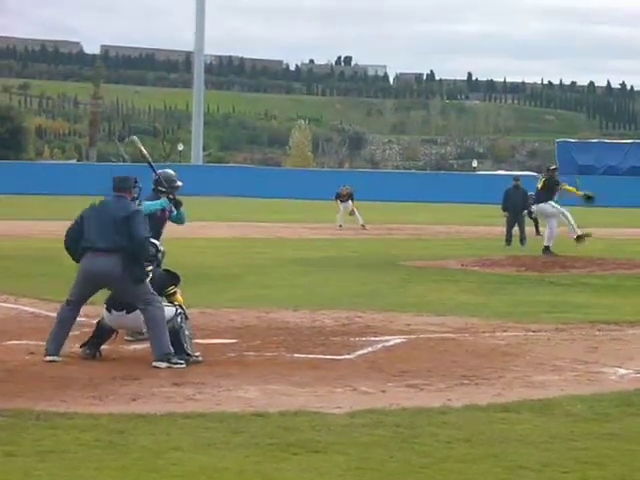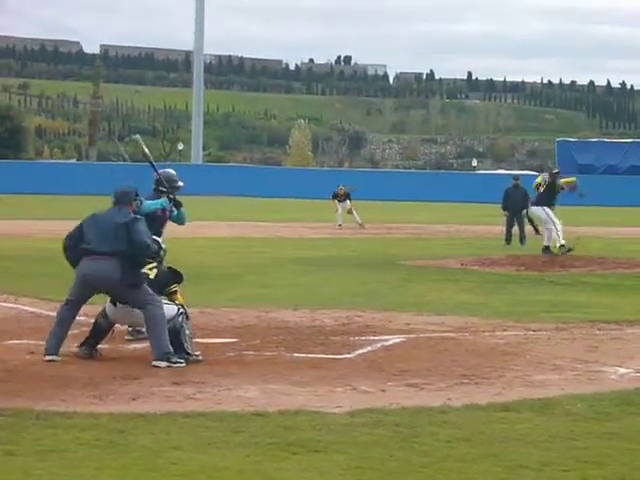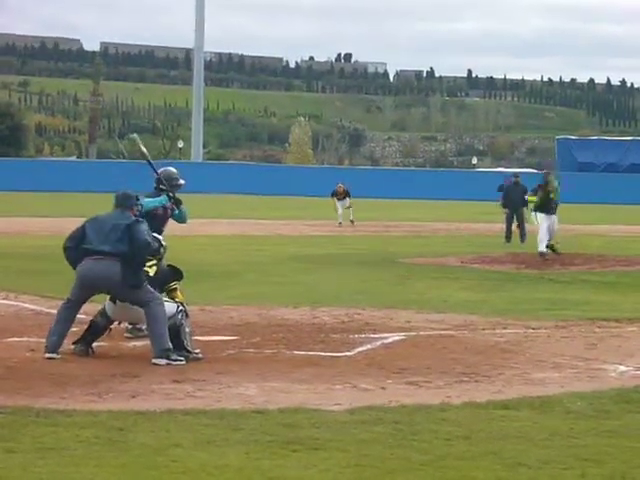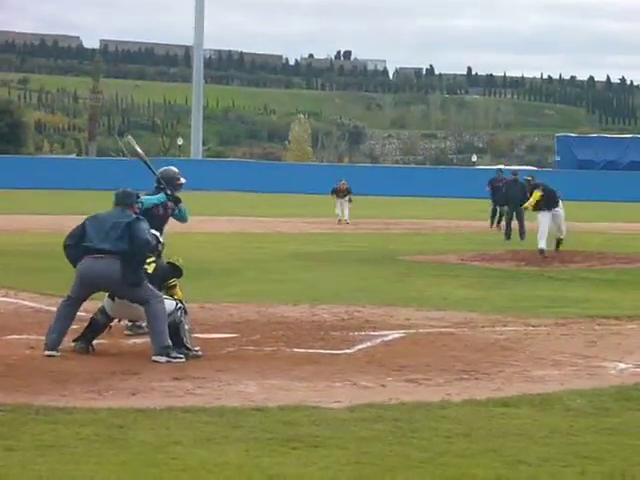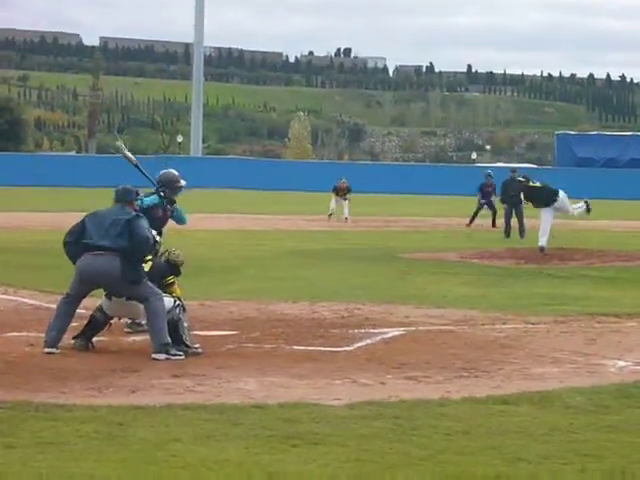
dt=0.2s
person 1, frame 1
left shoulder: (92, 209)
right shoulder: (133, 211)
left elbow: (70, 238)
right elbow: (141, 242)
right wrist: (142, 264)
left hip: (89, 264)
right hip: (118, 265)
left knee: (71, 305)
right knee: (152, 303)
left ankle: (51, 351)
right ankle: (163, 356)
person 1, frame 2
left shoulder: (92, 218)
right shoulder: (133, 220)
left elbow: (69, 244)
right elbow: (143, 245)
right wrist: (150, 254)
left hip: (86, 268)
right hip: (114, 270)
left knee: (70, 305)
right knee: (152, 304)
left ankle: (51, 350)
right ankle: (163, 356)
person 1, frame 3
left shoulder: (93, 221)
right shoulder: (135, 222)
left elbow: (69, 245)
right elbow: (144, 245)
left hip: (87, 269)
right hip: (115, 270)
left knee: (70, 304)
right knee: (153, 302)
left ankle: (51, 348)
right ankle: (162, 353)
person 1, frame 4
left shoulder: (93, 219)
right shoulder: (135, 220)
left elbow: (69, 243)
right elbow: (145, 243)
right wrist: (136, 266)
left hip: (87, 267)
right hip: (115, 268)
left knee: (70, 302)
right knee: (153, 300)
left ankle: (51, 346)
right ankle: (162, 350)
person 1, frame 5
left shoulder: (93, 216)
right shoulder: (135, 217)
left elbow: (69, 240)
right elbow: (145, 241)
right wrist: (135, 262)
left hip: (86, 264)
right hip: (115, 265)
left knee: (70, 299)
right knee: (153, 297)
left ankle: (50, 343)
right ankle: (162, 348)
person 2, frame 1
left shoulder: (165, 205)
right shoulder: (149, 200)
left elbow: (180, 220)
right elbow: (143, 209)
left wrist: (178, 208)
right wrist: (165, 202)
right ankle: (133, 329)
person 2, frame 2
left shoulder: (166, 205)
right shoulder: (150, 200)
left elbow: (181, 221)
right elbow: (142, 208)
left wrist: (179, 208)
right wrist: (165, 201)
right ankle: (133, 328)
person 2, frame 3
left shoulder: (168, 204)
right shoulder: (151, 198)
left elbow: (182, 219)
right elbow: (141, 205)
left wrist: (179, 206)
right wrist: (165, 199)
right ankle: (133, 326)
person 2, frame 4
left shoulder: (169, 203)
right shoulder: (151, 198)
left elbow: (184, 219)
right elbow: (139, 202)
left wrist: (179, 204)
right wrist: (163, 197)
right ankle: (133, 323)
person 2, frame 5
left shoulder: (169, 204)
right shoulder: (151, 200)
left elbow: (183, 221)
right elbow: (135, 205)
left wrist: (174, 205)
right wrist: (157, 198)
right ankle: (133, 320)
person 3, frame 1
right shoulder: (162, 275)
right elbow: (177, 302)
left hip: (113, 316)
right hip: (137, 316)
right knee: (178, 312)
left ankle: (90, 348)
right ankle: (183, 354)
person 3, frame 2
right shoulder: (164, 272)
right elbow: (177, 304)
left hip: (116, 310)
left knee: (107, 314)
right knee: (178, 312)
left ankle: (87, 347)
right ankle: (183, 353)
person 3, frame 3
right shoulder: (165, 270)
right elbow: (177, 299)
left hip: (116, 307)
left knee: (107, 311)
right knee: (178, 309)
left ankle: (82, 345)
right ankle: (183, 352)
person 3, frame 4
right shoulder: (164, 267)
right elbow: (177, 296)
left hip: (114, 305)
right hip: (141, 305)
left knee: (105, 310)
right knee: (177, 306)
left ankle: (83, 342)
right ankle: (182, 349)
person 3, frame 5
right shoulder: (161, 265)
right elbow: (176, 294)
left hip: (112, 304)
right hip: (138, 304)
left knee: (104, 307)
right knee: (175, 304)
left ankle: (82, 340)
right ankle: (182, 346)
